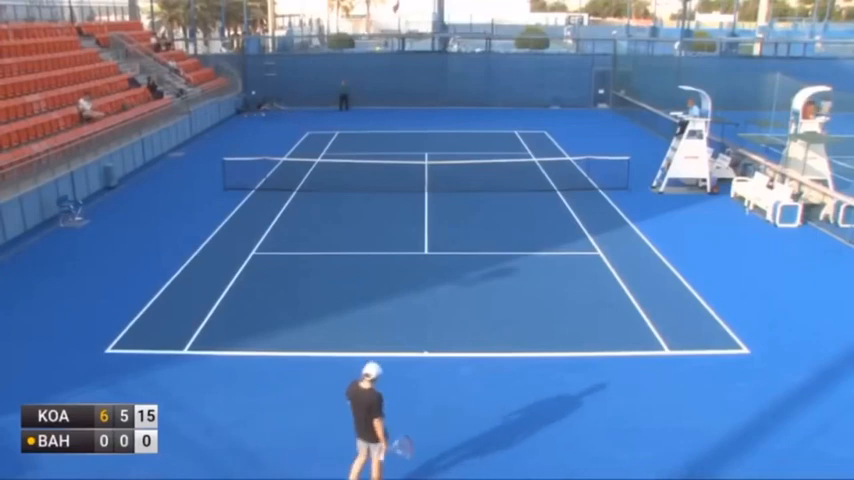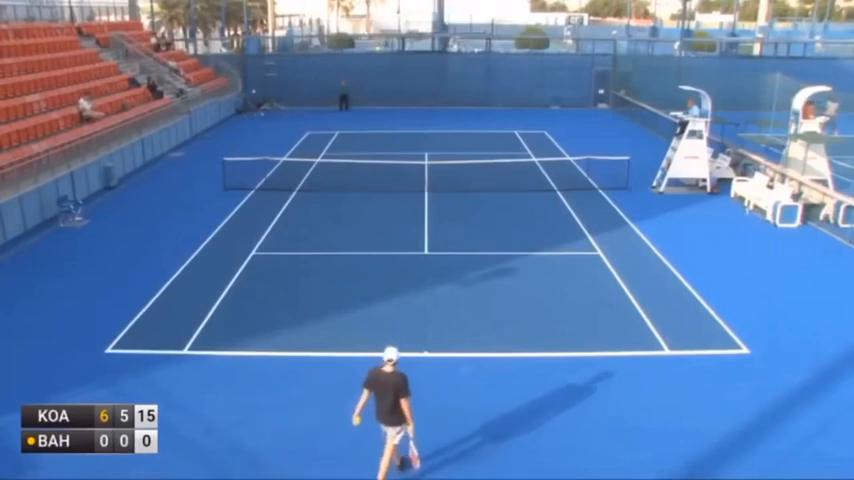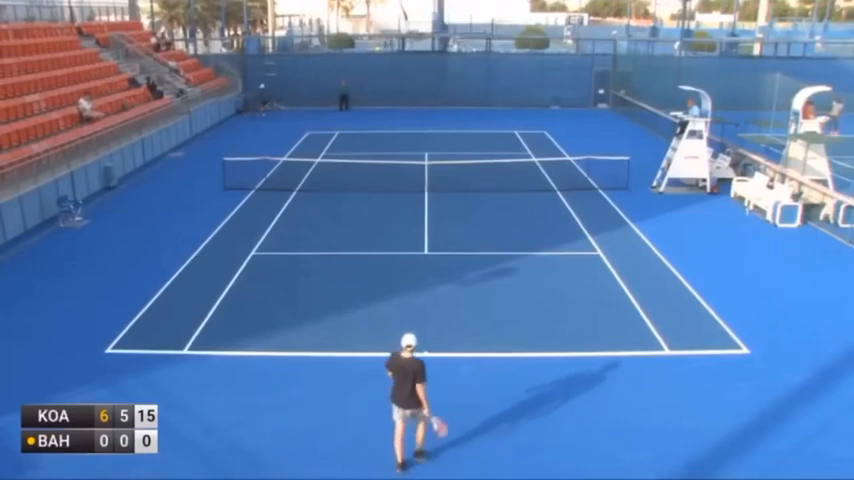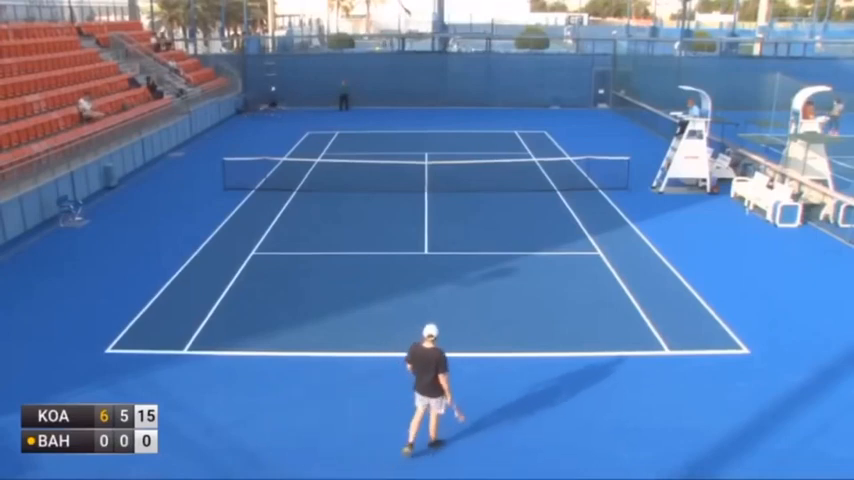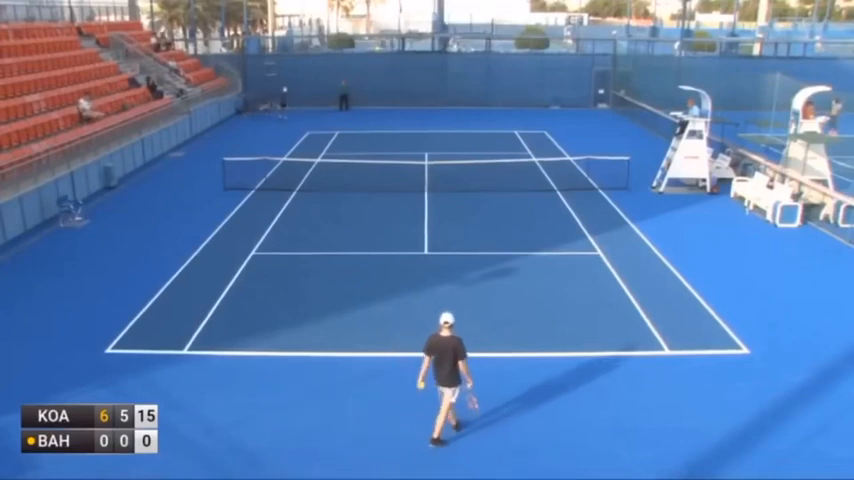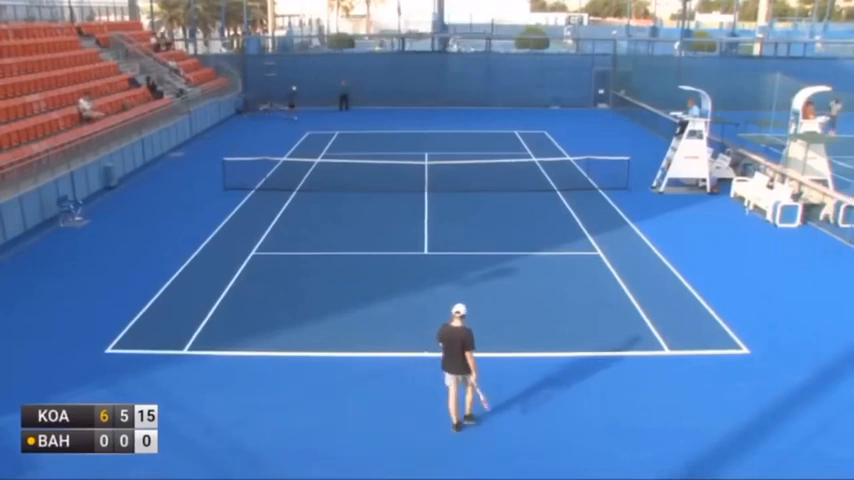
dt=0.4s
person 1, frame 1
left shoulder: (352, 387)
right shoulder: (375, 397)
right elbow: (377, 421)
right wrist: (383, 441)
left hip: (360, 431)
right hip: (374, 435)
left knee: (361, 458)
right knee: (377, 462)
person 1, frame 2
left shoulder: (373, 373)
right shoulder: (401, 378)
left elbow: (366, 394)
right elbow: (405, 402)
left wrist: (357, 412)
right wrist: (411, 422)
left hip: (381, 416)
right hip: (396, 419)
left knee: (391, 441)
right knee: (389, 450)
left ankle: (398, 462)
person 1, frame 3
left shoulder: (393, 358)
right shoulder: (418, 364)
right elbow: (420, 387)
right wrist: (426, 406)
left hip: (397, 400)
right hip: (414, 403)
left knee: (399, 430)
right knee: (423, 422)
left ankle: (400, 462)
right ankle: (418, 451)
person 1, frame 4
left shoulder: (414, 348)
right shoulder: (439, 354)
left elbow: (409, 367)
right elbow: (443, 377)
right wrist: (448, 394)
left hip: (420, 388)
right hip: (436, 391)
left knee: (419, 413)
right knee: (435, 415)
left ankle: (410, 444)
right ankle: (433, 441)
person 1, frame 5
left shoulder: (432, 339)
right shoulder: (457, 342)
left elbow: (427, 360)
right elbow: (462, 364)
left wrist: (421, 377)
right wrist: (469, 378)
left hip: (439, 378)
right hip: (452, 381)
left knee: (447, 402)
right knee: (445, 408)
left ankle: (454, 423)
right ankle: (435, 438)
person 1, frame 6
left shoulder: (443, 329)
right shoulder: (466, 332)
right elbow: (469, 355)
right wrist: (474, 372)
left hip: (448, 367)
right hip: (464, 369)
left knee: (452, 394)
right knee: (471, 387)
left ankle: (455, 423)
right ankle: (467, 415)
